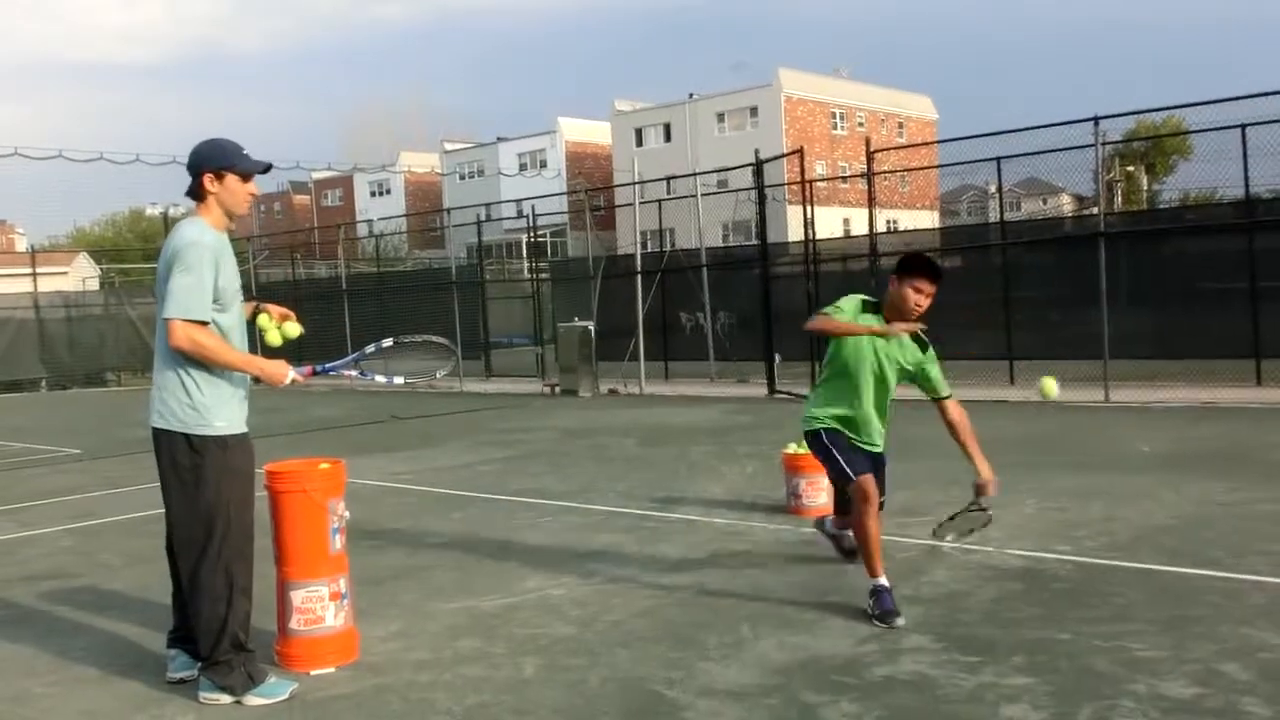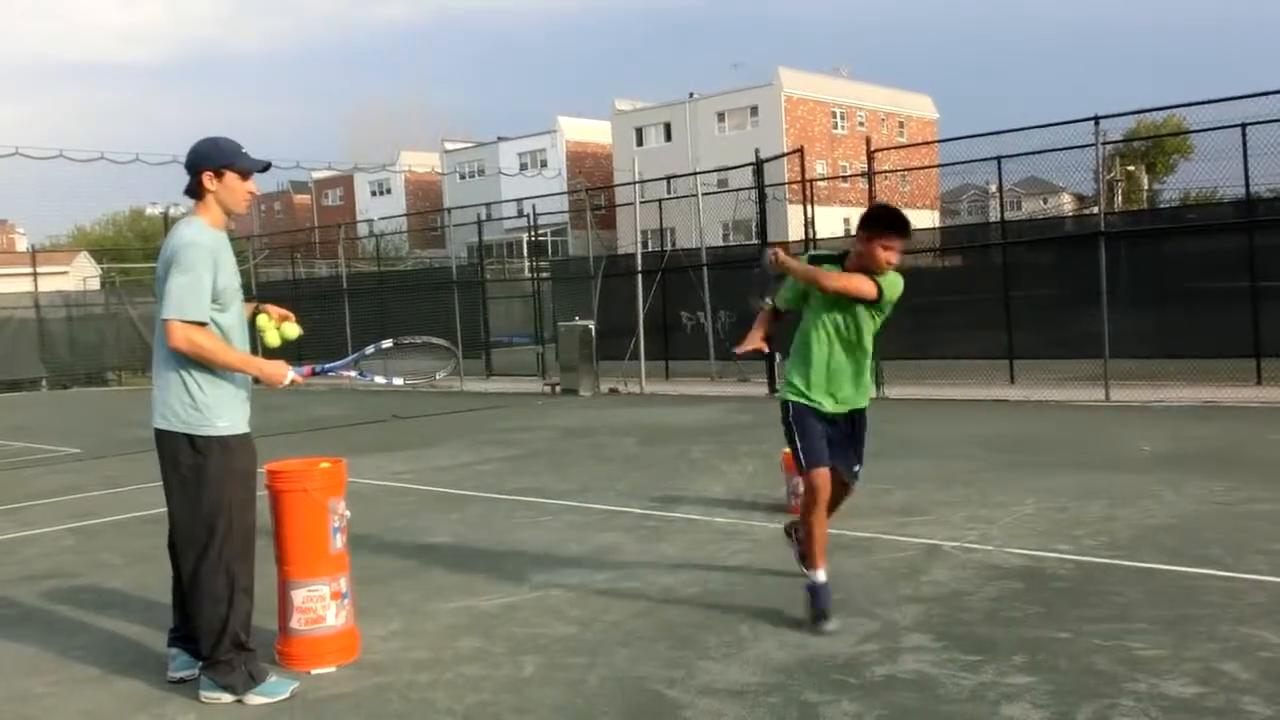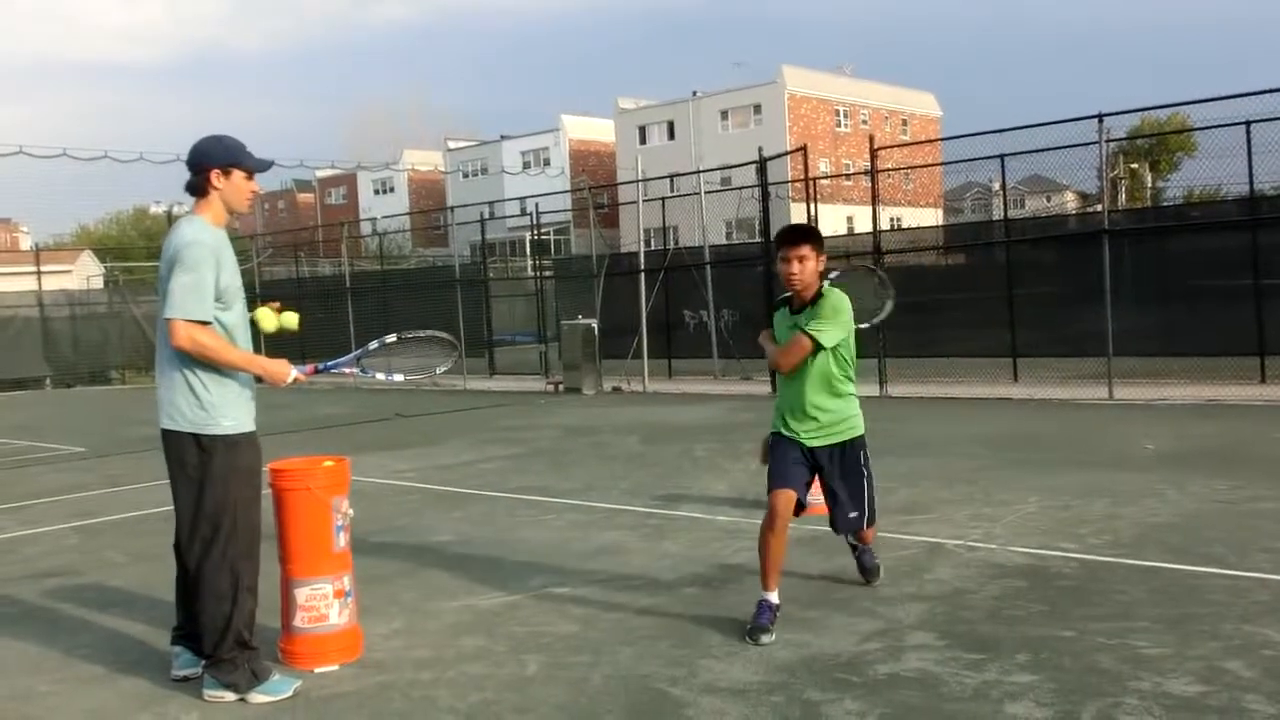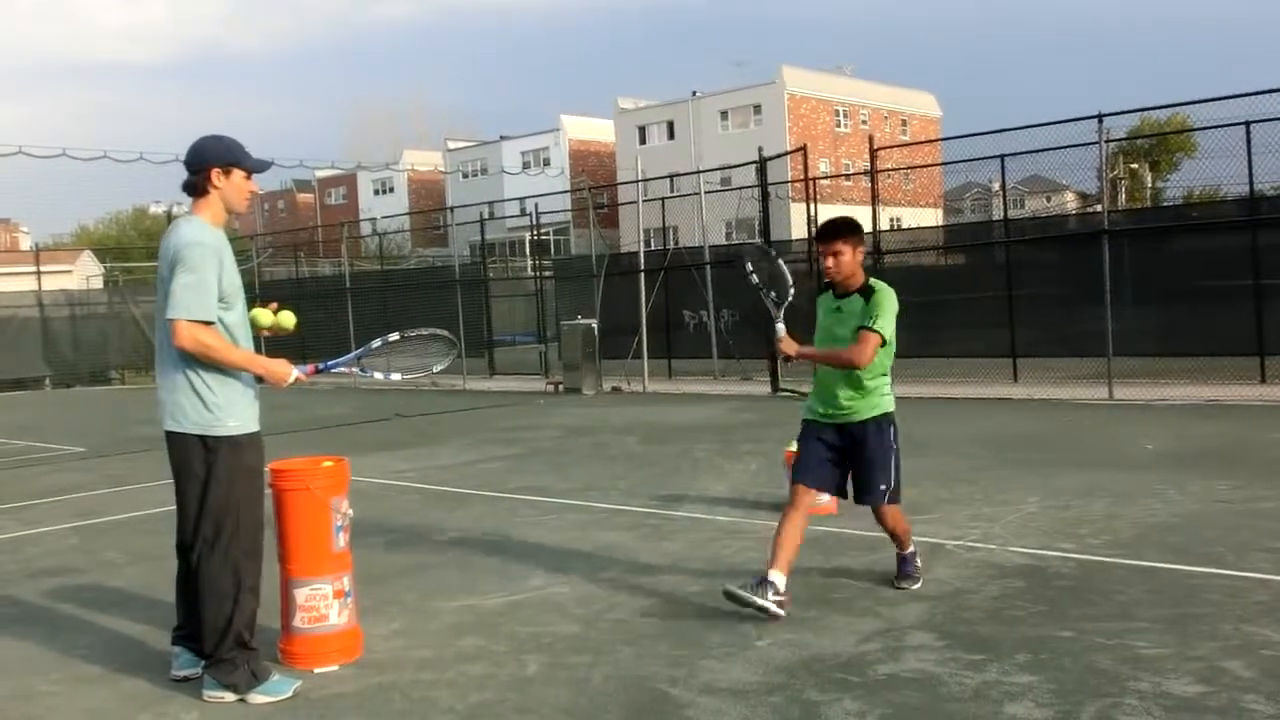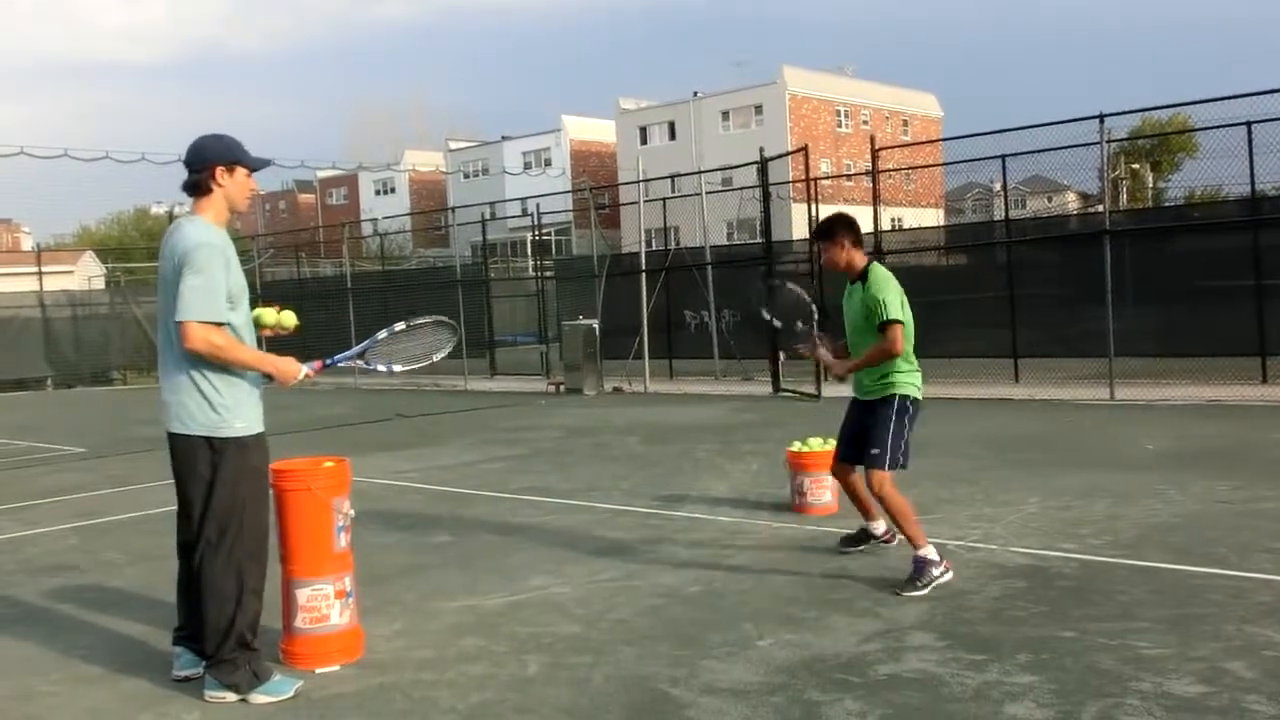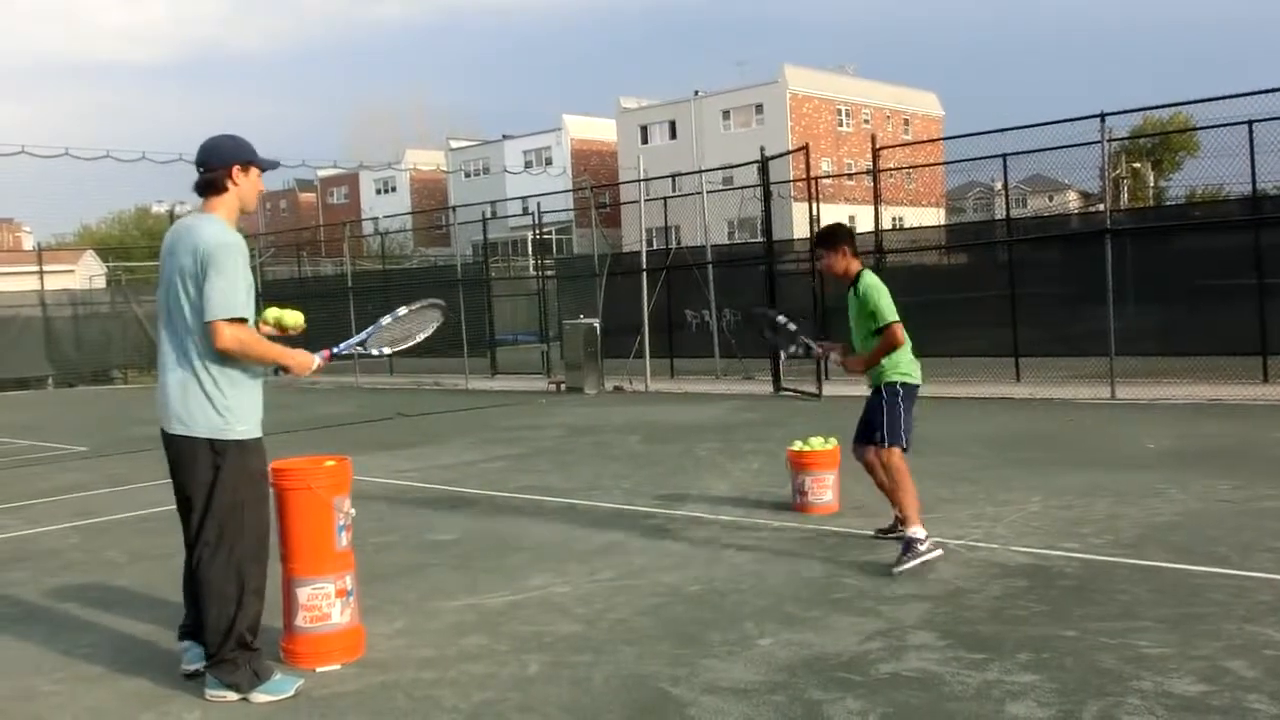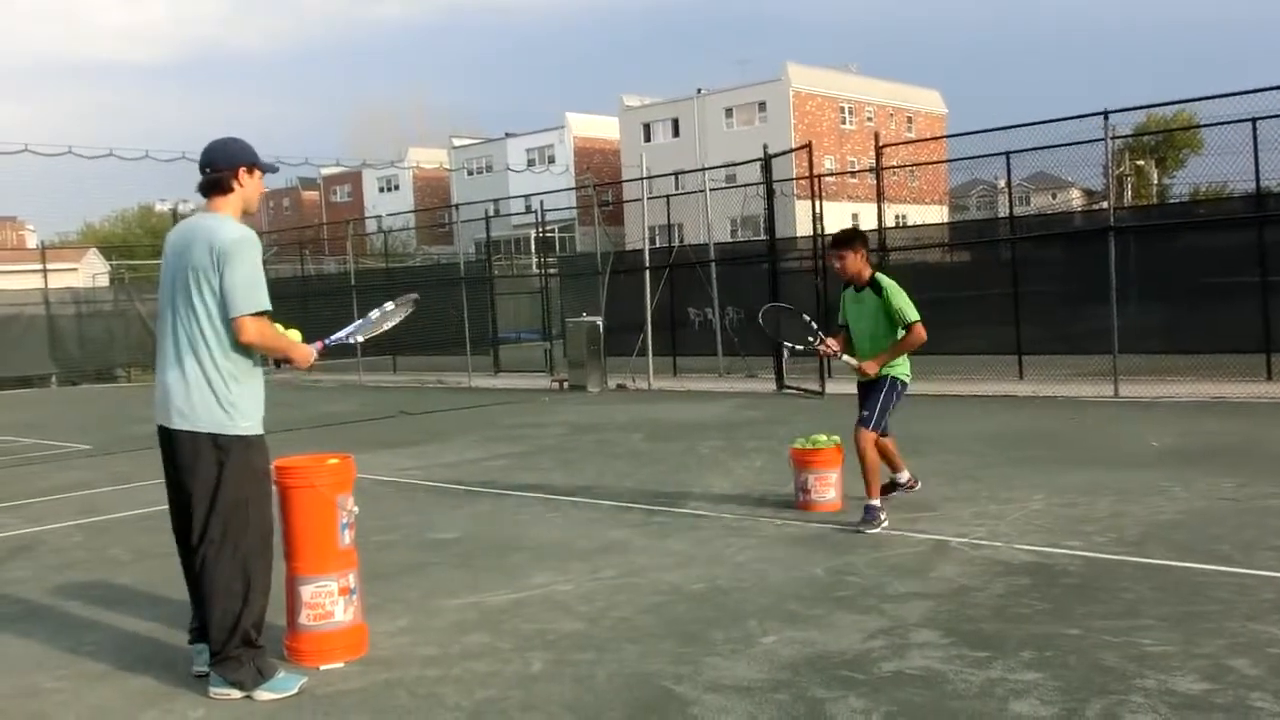
dt=0.3s
person 1, frame 1
left shoulder: (204, 239)
right shoulder: (198, 243)
right elbow: (183, 333)
left wrist: (255, 308)
right wrist: (261, 366)
left hip: (190, 420)
right hip: (205, 424)
left knee: (194, 541)
right knee: (223, 546)
left ankle: (187, 648)
right ankle: (226, 671)
person 1, frame 2
left shoulder: (205, 239)
right shoulder: (195, 243)
right elbow: (181, 334)
left wrist: (254, 308)
right wrist: (259, 368)
left hip: (195, 420)
right hip: (208, 424)
left knee: (197, 540)
right knee: (225, 545)
left ankle: (188, 647)
right ankle: (226, 669)
person 1, frame 3
left shoulder: (202, 237)
right shoulder: (199, 242)
right elbow: (184, 333)
left wrist: (252, 316)
right wrist: (262, 366)
left hip: (200, 419)
right hip: (214, 423)
left knee: (201, 538)
right knee: (229, 543)
left ankle: (192, 646)
right ankle: (230, 669)
person 1, frame 4
left shoulder: (192, 235)
right shoulder: (200, 242)
right elbow: (187, 334)
left wrist: (251, 320)
right wrist: (263, 366)
left hip: (199, 419)
right hip: (219, 423)
left knee: (203, 539)
right knee: (232, 544)
left ankle: (191, 646)
right ankle: (229, 669)
person 1, frame 5
left shoulder: (184, 234)
right shoulder: (205, 243)
right elbow: (198, 336)
left wrist: (251, 322)
right wrist: (270, 363)
left hip: (194, 418)
right hip: (222, 423)
left knee: (203, 539)
right knee: (236, 544)
left ankle: (193, 646)
right ankle: (232, 670)
person 1, frame 6
left shoulder: (181, 232)
right shoulder: (223, 241)
right elbow: (225, 337)
left wrist: (257, 327)
right wrist: (286, 355)
left hip: (184, 416)
right hip: (220, 422)
left knee: (206, 537)
right knee: (235, 542)
left ankle: (198, 641)
right ankle: (232, 668)
person 1, frame 7
left shoulder: (179, 236)
right shoulder: (237, 238)
right elbow: (248, 331)
left wrist: (271, 342)
right wrist: (293, 350)
left hip: (177, 412)
right hip: (221, 418)
left knee: (200, 536)
right knee: (238, 541)
left ankle: (208, 642)
right ankle: (236, 667)
person 2, frame 1
left shoulder: (918, 349)
right shoulder: (860, 305)
left elbow: (949, 407)
right elbow: (816, 324)
left wrist: (980, 463)
right wrist: (884, 327)
left hip: (872, 433)
right hip: (828, 422)
left knee: (864, 509)
right knee: (865, 496)
left ankle: (836, 525)
right ankle: (880, 587)
person 2, frame 2
left shoulder: (891, 284)
right shoulder: (814, 266)
left elbow: (832, 284)
right elbow: (773, 309)
left wrist: (786, 263)
right wrist: (758, 333)
left hip: (850, 401)
right hip: (802, 396)
left knee: (842, 484)
right knee: (819, 483)
left ankle: (802, 529)
right ankle: (817, 582)
person 2, frame 3
left shoulder: (834, 303)
right shoulder: (780, 312)
left elbow: (785, 361)
left wrist: (767, 346)
right wrist: (771, 431)
left hip: (840, 432)
right hip: (790, 431)
left knee: (859, 528)
right knee: (778, 508)
left ankle: (859, 541)
right ankle: (768, 601)
person 2, frame 4
left shoulder: (882, 297)
right shoulder: (824, 298)
left elbow: (859, 357)
left wrist: (799, 351)
left hip: (871, 415)
right hip: (823, 416)
left knee: (884, 511)
right knee: (801, 496)
left ankle: (907, 553)
right ankle: (773, 587)
person 2, frame 5
left shoulder: (877, 282)
right shoulder: (855, 285)
left elbow: (892, 344)
left wrist: (845, 367)
right wrist: (832, 351)
left hip: (895, 391)
right hip: (867, 393)
left knee: (876, 479)
right knee: (842, 469)
left ankle: (930, 561)
right ankle: (876, 528)
person 2, frame 6
left shoulder: (867, 286)
right shoulder: (859, 286)
left elbow: (896, 337)
left wrist: (861, 363)
right wrist: (843, 350)
left hip: (895, 380)
right hip: (886, 381)
left knee: (889, 455)
right knee: (863, 451)
left ankle: (919, 539)
right ankle: (905, 517)
person 2, frame 7
left shoulder: (887, 290)
right shoulder: (846, 291)
left elbow: (918, 334)
left wrist: (878, 362)
right wrist: (837, 344)
left hip: (890, 374)
right hip: (867, 376)
left knee: (863, 435)
right knee: (875, 435)
left ankle: (874, 508)
right ankle: (904, 478)
